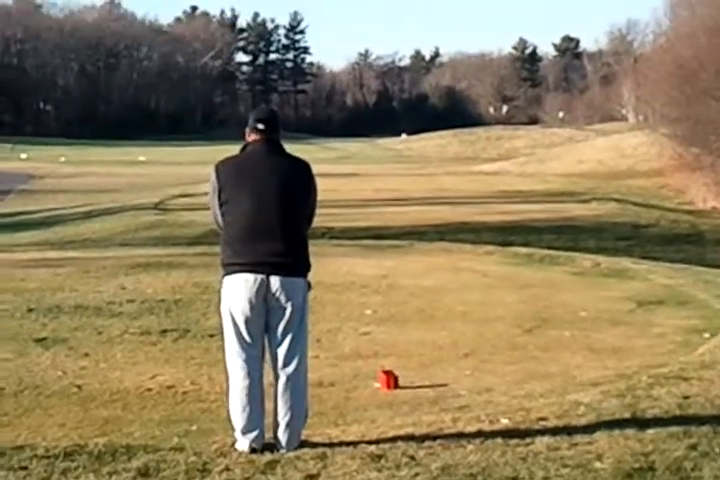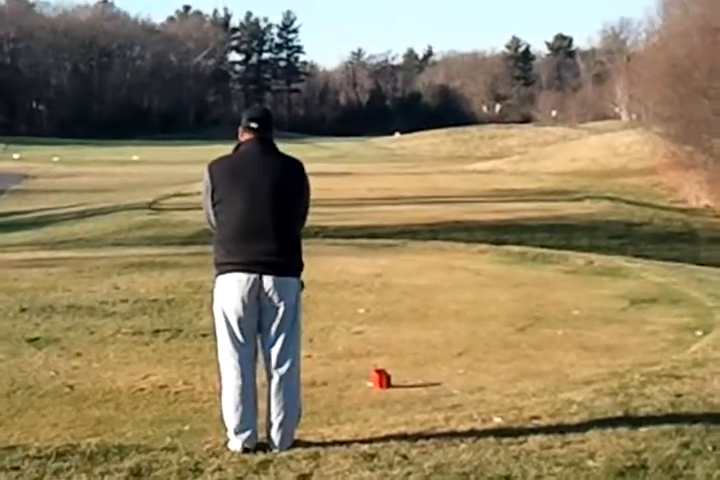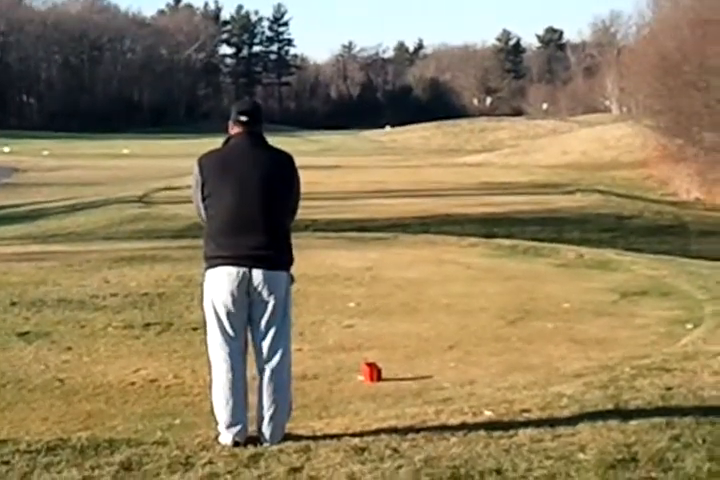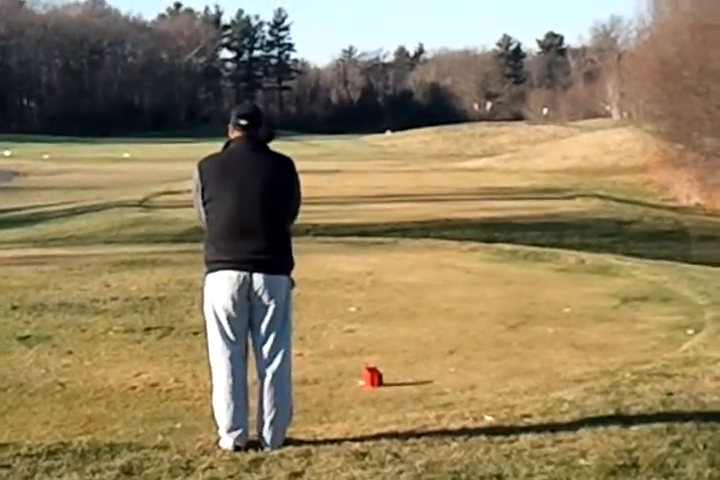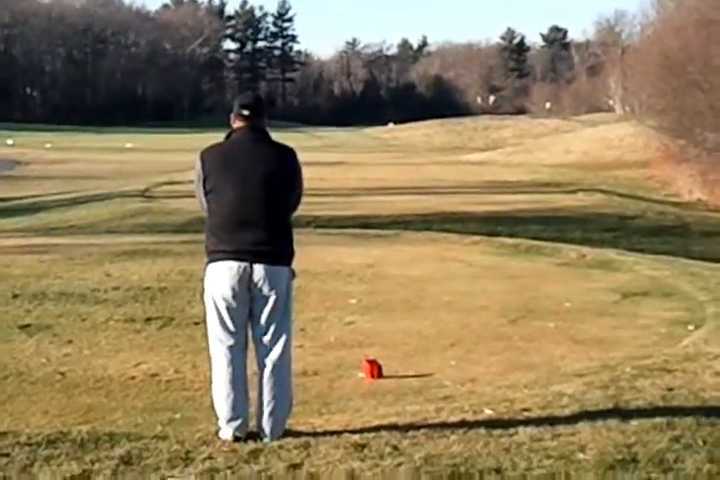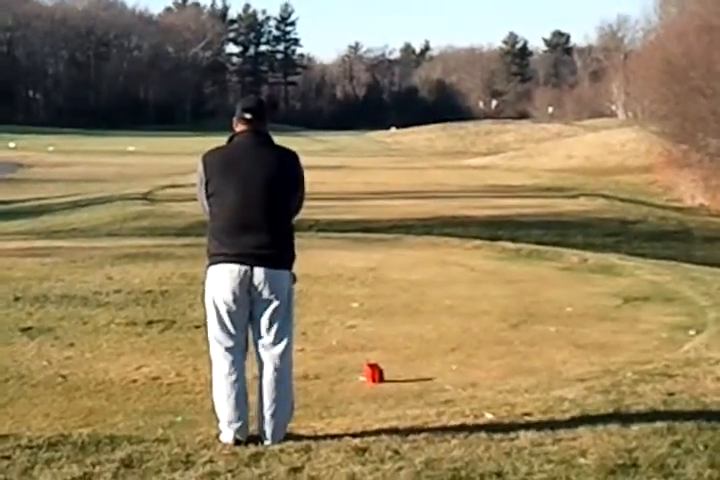
dt=0.3s
person 1, frame 1
left shoulder: (224, 170)
right shoulder: (300, 170)
left elbow: (220, 220)
right elbow: (306, 220)
left hip: (241, 275)
right hip: (289, 275)
left knee: (244, 361)
right knee: (290, 361)
left ankle: (249, 438)
right ankle: (288, 438)
person 1, frame 2
left shoulder: (218, 170)
right shoulder: (292, 169)
left elbow: (213, 220)
right elbow: (299, 220)
left hip: (234, 274)
right hip: (282, 274)
left knee: (236, 360)
right knee: (283, 361)
left ankle: (241, 438)
right ankle: (281, 438)
person 1, frame 3
left shoulder: (207, 163)
right shoulder: (283, 162)
left elbow: (203, 213)
left hip: (223, 268)
right hip: (272, 268)
left knee: (226, 354)
right knee: (274, 354)
left ankle: (232, 431)
right ankle: (272, 431)
person 1, frame 4
left shoulder: (207, 168)
right shoulder: (282, 166)
left elbow: (204, 216)
left hip: (224, 272)
right hip: (272, 272)
left knee: (227, 357)
right knee: (274, 358)
left ankle: (232, 436)
right ankle: (272, 436)
person 1, frame 5
left shoulder: (210, 157)
right shoulder: (285, 157)
left elbow: (206, 206)
left hip: (224, 262)
right hip: (273, 263)
left knee: (227, 348)
right knee: (273, 349)
left ankle: (232, 427)
right ankle: (272, 427)
person 1, frame 6
left shoulder: (212, 161)
right shoulder: (287, 161)
left elbow: (208, 208)
left hip: (226, 266)
right hip: (273, 267)
left knee: (227, 352)
right knee: (274, 351)
left ankle: (233, 429)
right ankle: (272, 431)
